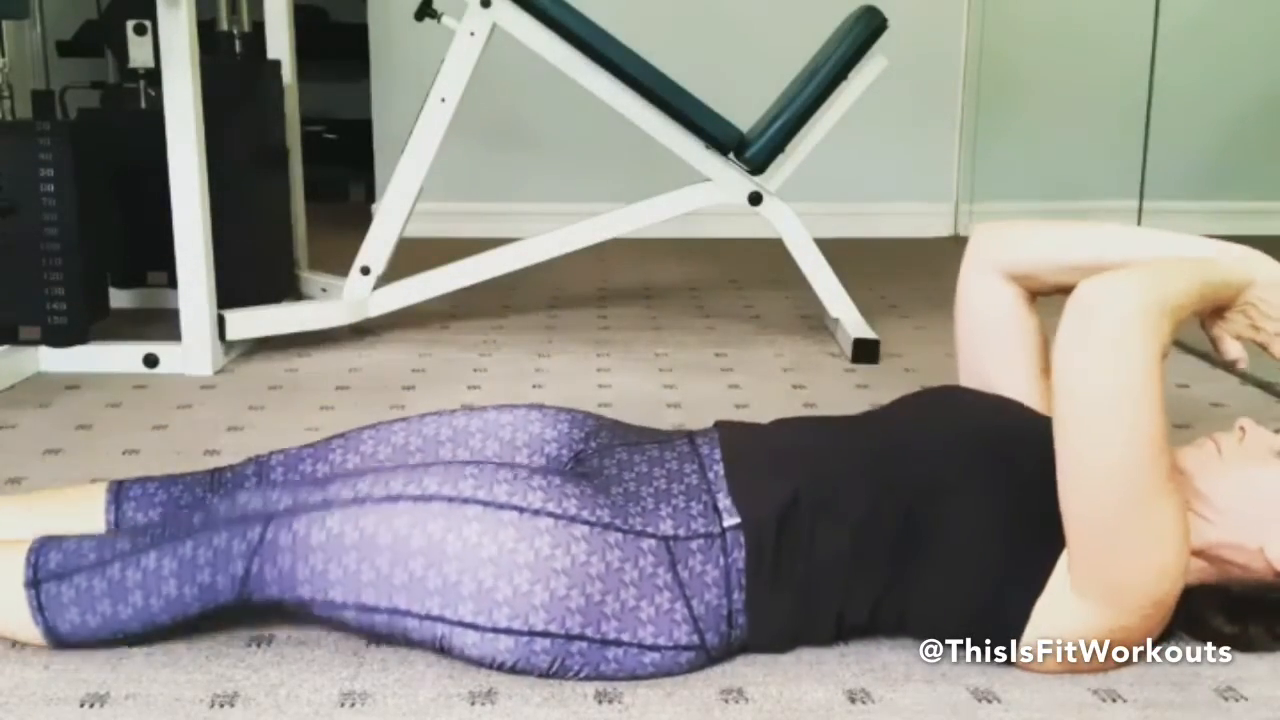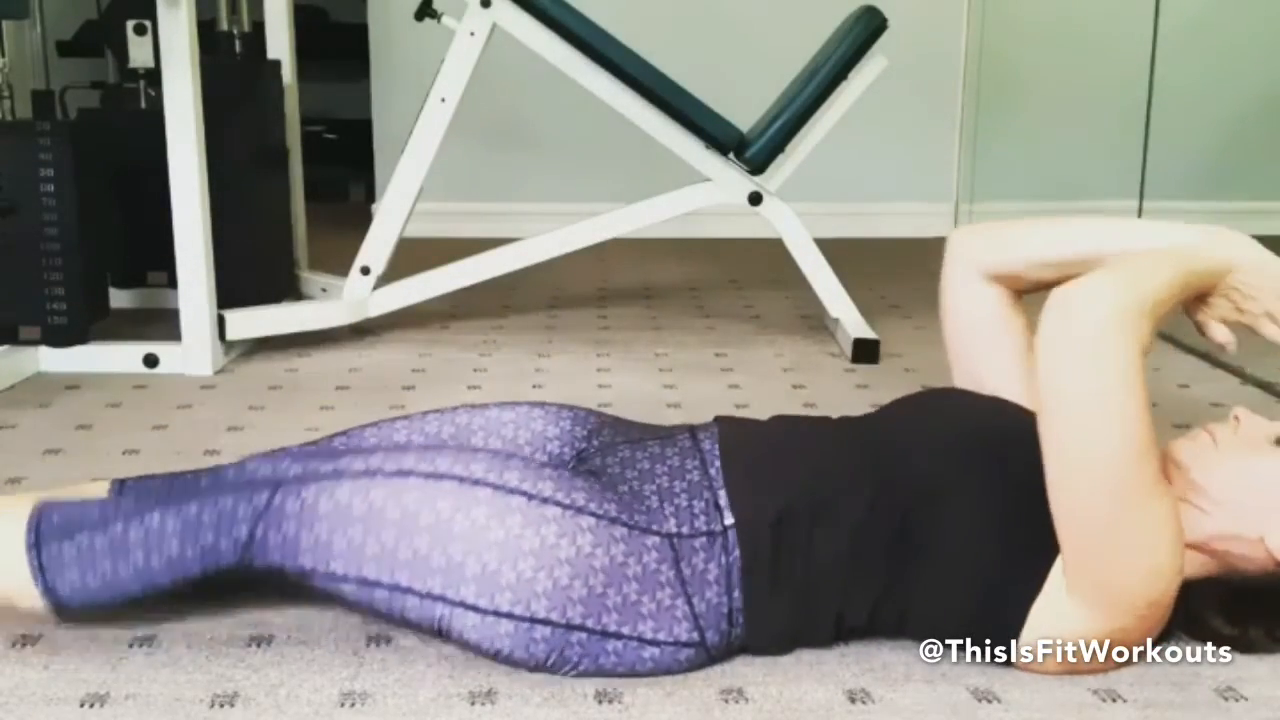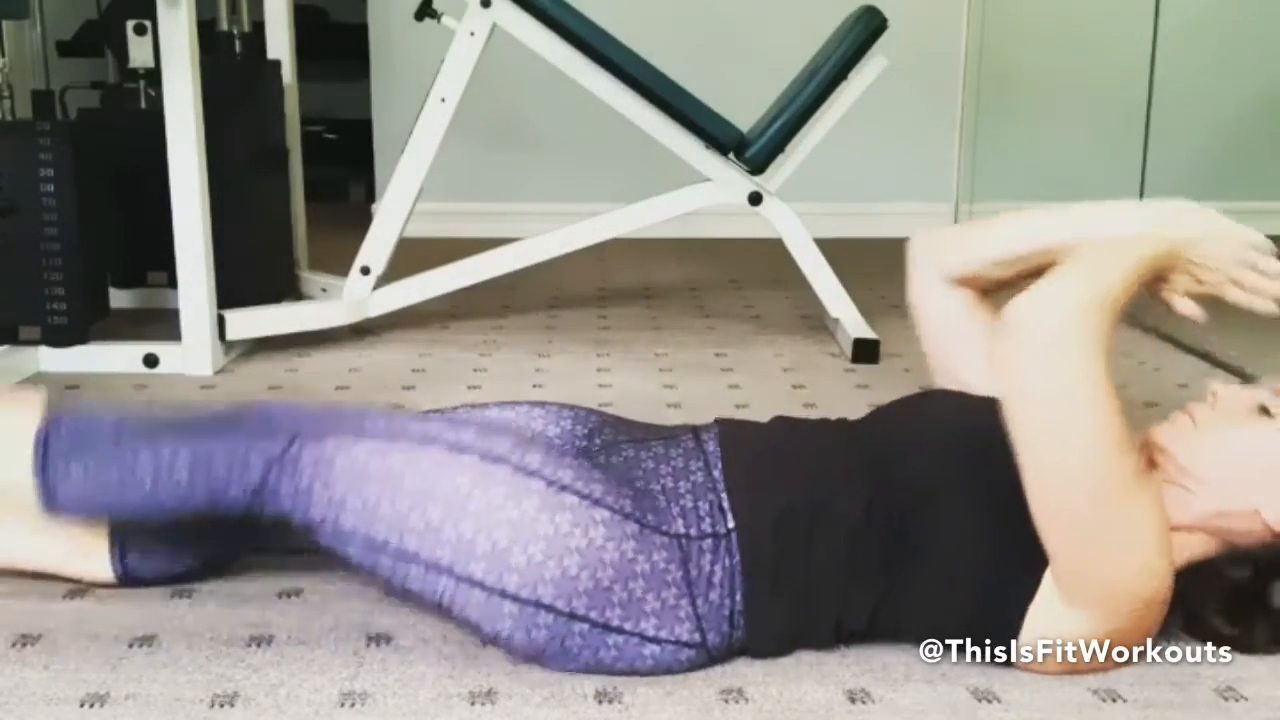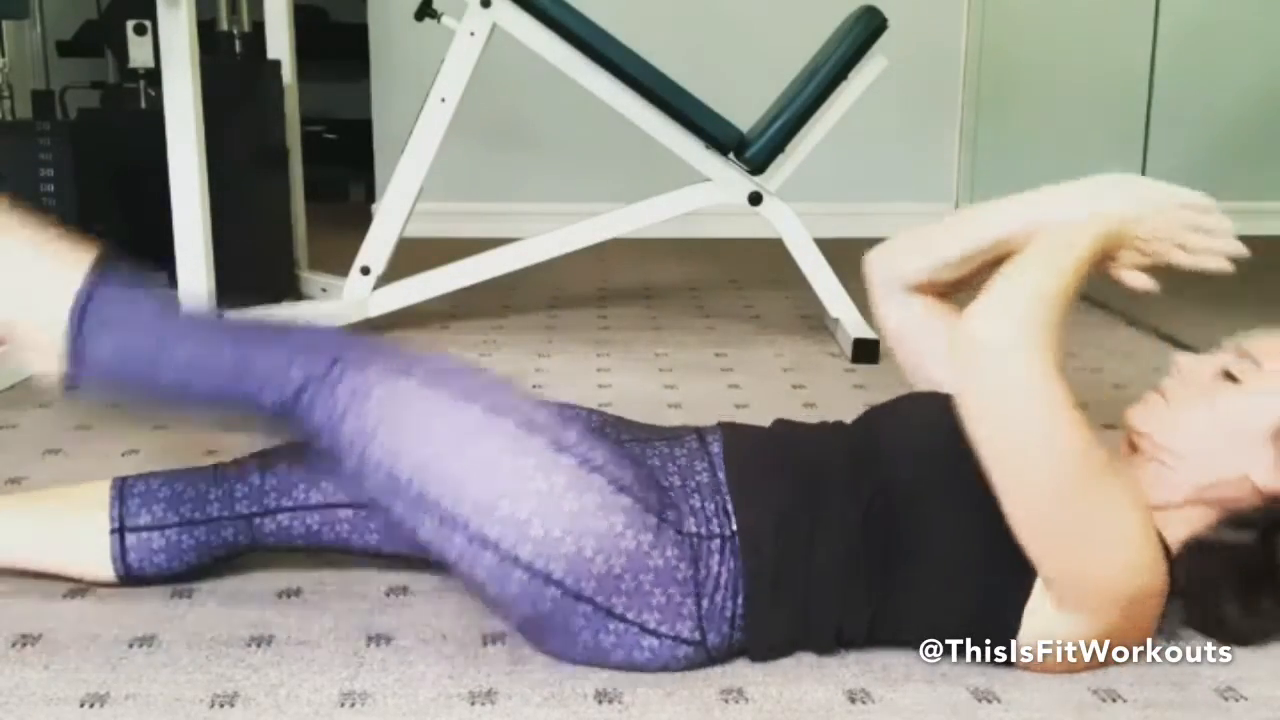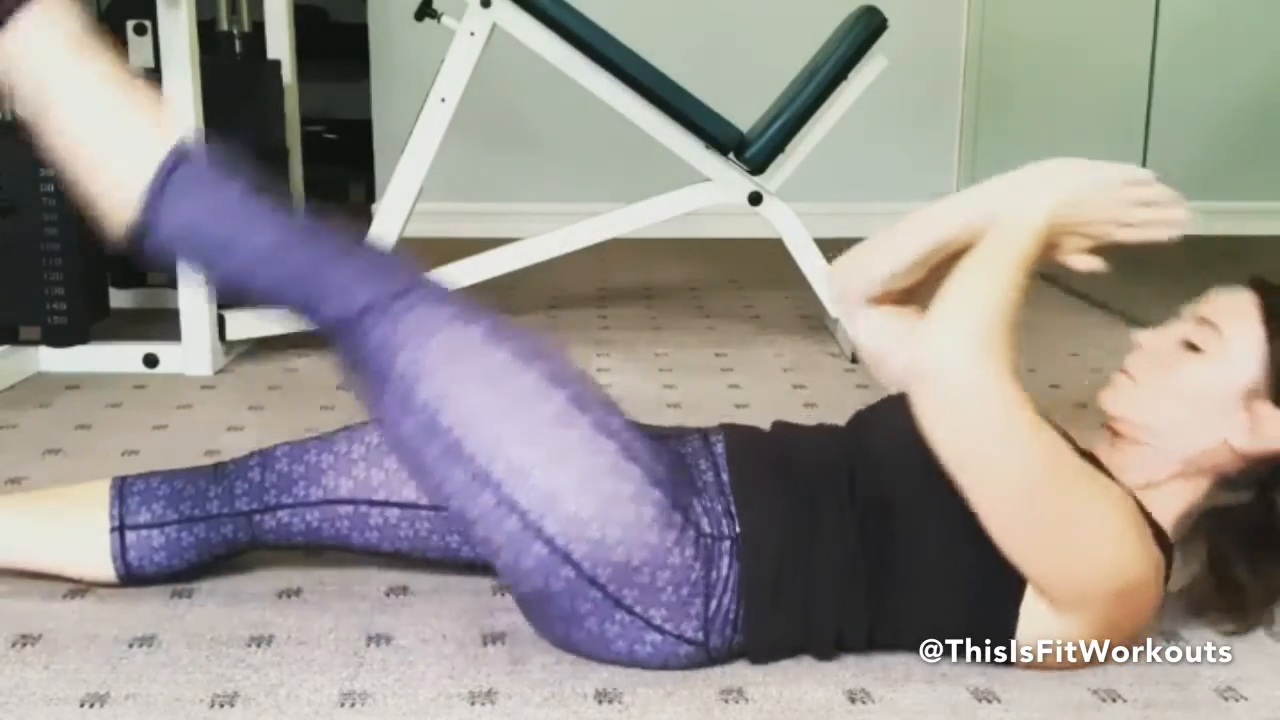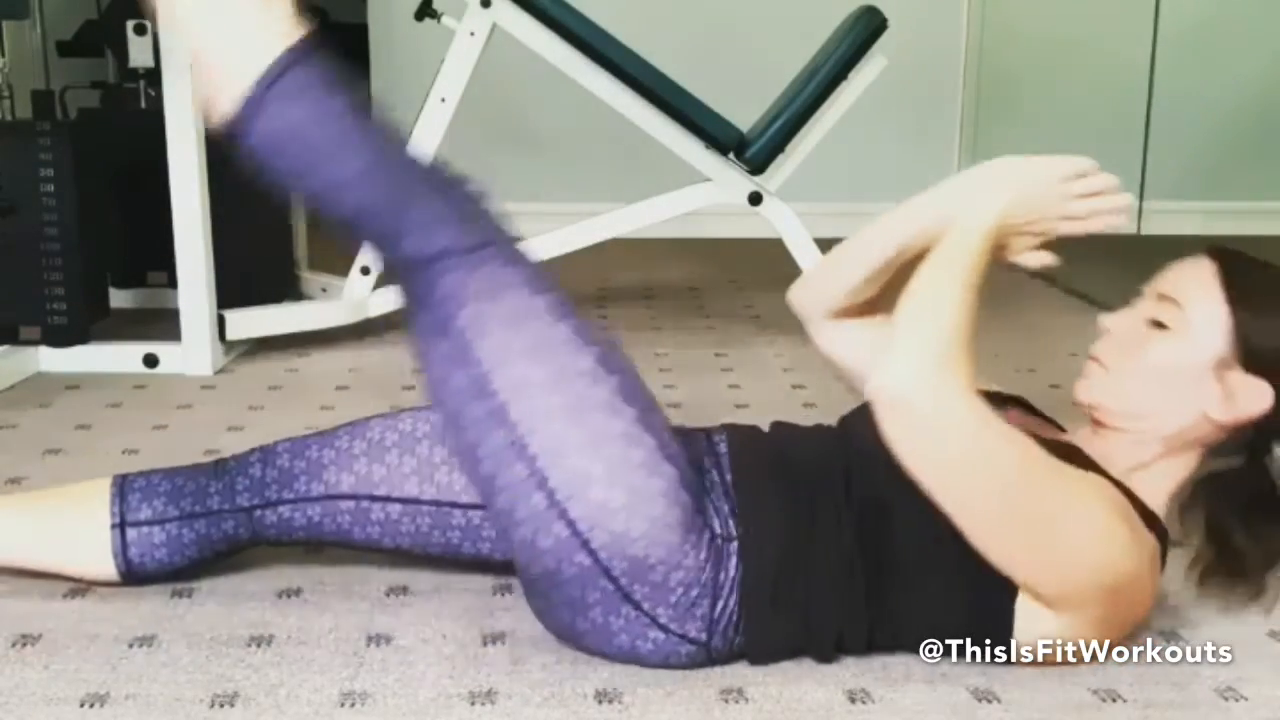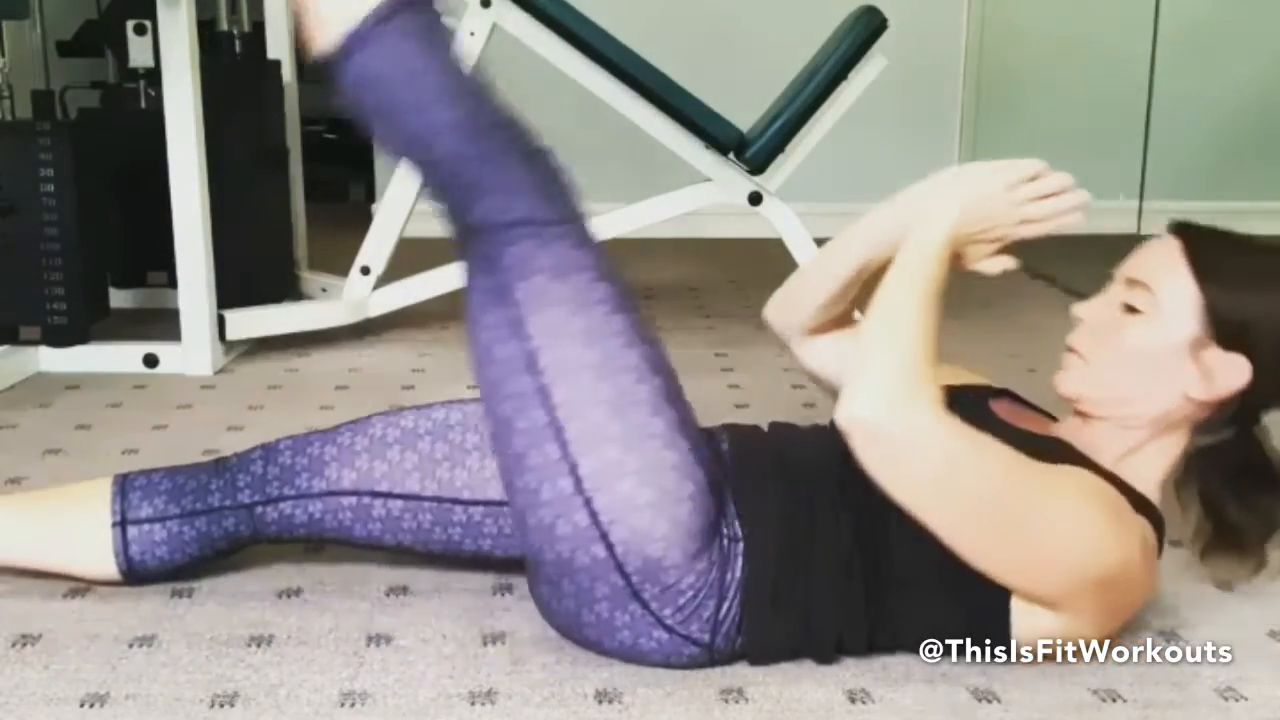
dt=0.1s
person 1, frame 1
left shoulder: (1124, 580)
right shoulder: (1069, 472)
left elbow: (1108, 318)
right elbow: (995, 258)
left hip: (670, 577)
right hip: (665, 470)
left knee: (255, 542)
right knee: (253, 492)
person 1, frame 2
left shoulder: (1126, 581)
right shoulder: (1077, 477)
left elbow: (1080, 332)
right elbow: (975, 261)
left hip: (671, 578)
right hip: (663, 471)
left knee: (269, 505)
right knee: (272, 491)
person 1, frame 3
left shoulder: (1119, 576)
right shoulder: (1075, 479)
left elbow: (1050, 328)
right elbow: (940, 262)
left wrist: (1154, 241)
right wrist: (1152, 228)
left hip: (672, 576)
right hip: (668, 471)
left knee: (285, 456)
right knee: (286, 472)
person 1, frame 4
left shoulder: (1101, 570)
right shoulder: (1073, 475)
left elbow: (1001, 352)
right elbow: (899, 274)
left wrist: (1088, 229)
right wrist: (1075, 211)
left hip: (679, 597)
right hip: (676, 483)
left knee: (320, 375)
right knee: (281, 484)
person 1, frame 5
left shoulder: (1108, 561)
right shoulder: (1051, 452)
left elbow: (955, 388)
right elbow: (863, 293)
left wrist: (1021, 222)
right wrist: (1017, 203)
left hip: (665, 581)
right hip: (680, 484)
left knee: (370, 296)
right knee: (263, 491)
person 1, frame 6
left shoulder: (1104, 552)
right shoulder: (1036, 445)
left elbow: (916, 404)
right elbow: (831, 309)
left wrist: (977, 223)
right wrist: (953, 208)
left hip: (667, 581)
right hip: (697, 498)
left knee: (445, 243)
right knee: (262, 485)
person 1, frame 7
left shoulder: (1099, 545)
right shoulder: (1026, 441)
left elbow: (883, 426)
right elbow: (802, 319)
left wrist: (932, 238)
right wrist: (923, 210)
left hip: (676, 583)
right hip: (700, 496)
left knee: (516, 214)
right knee: (266, 482)
